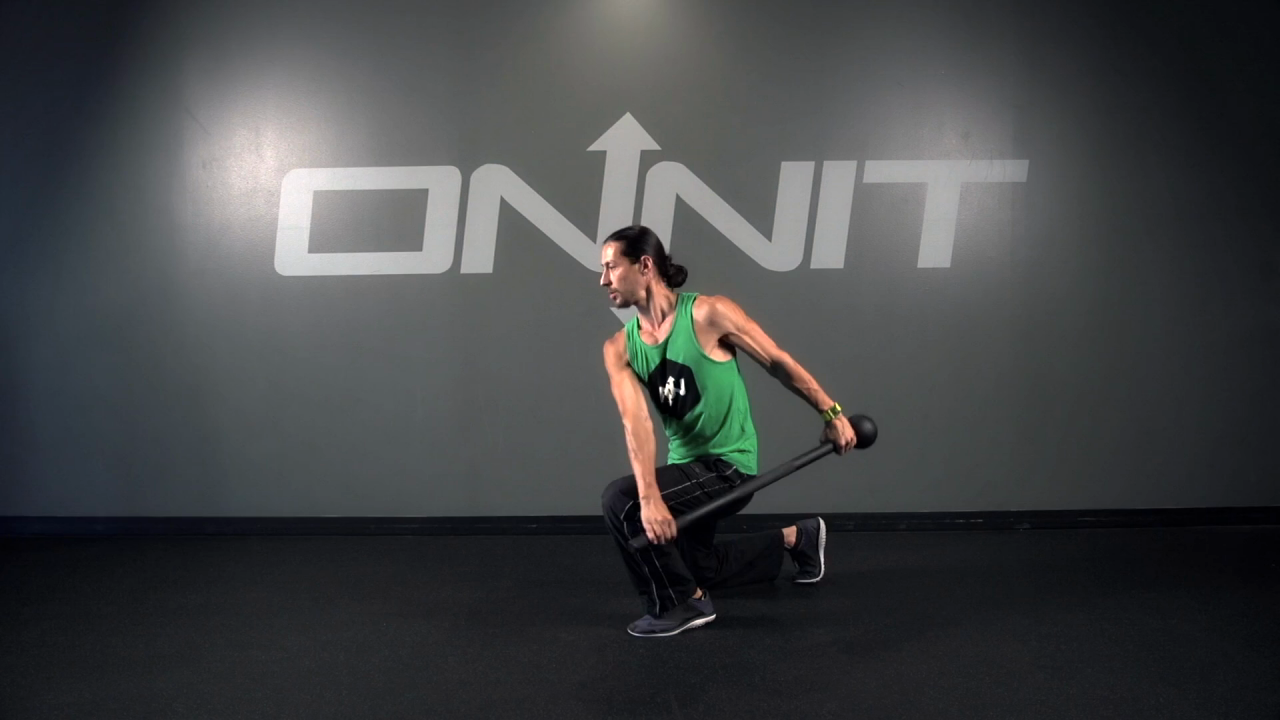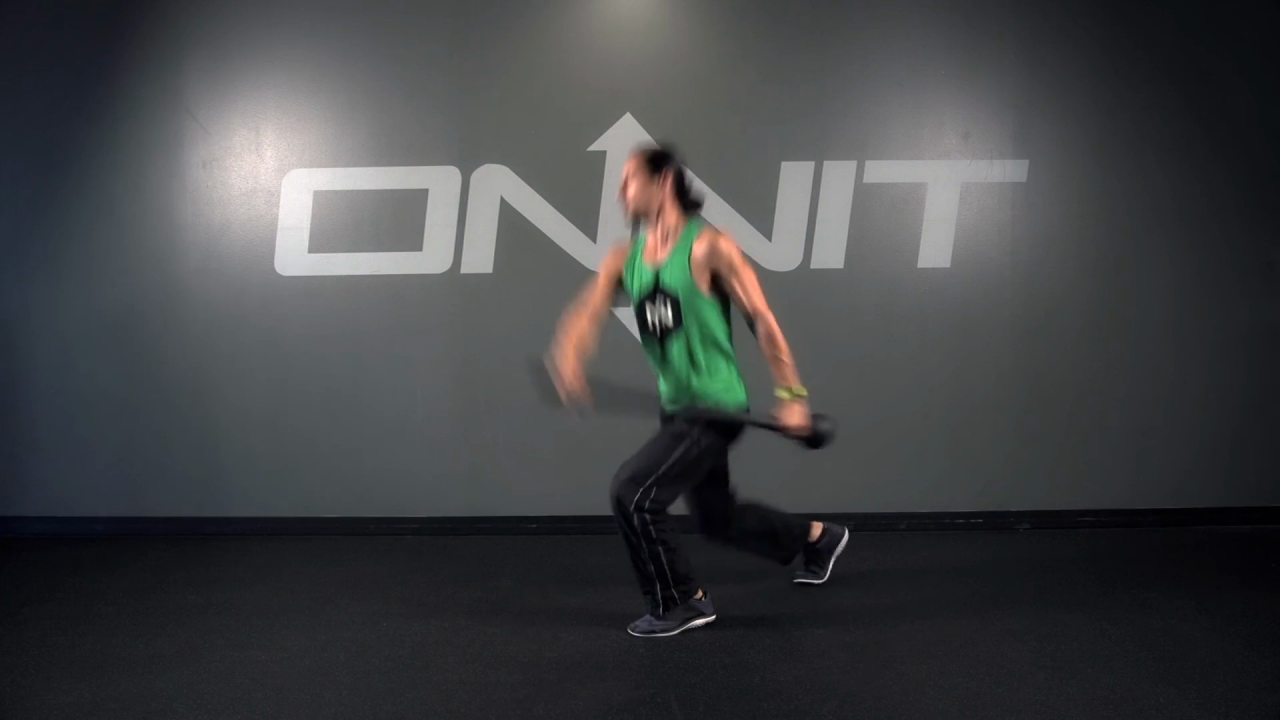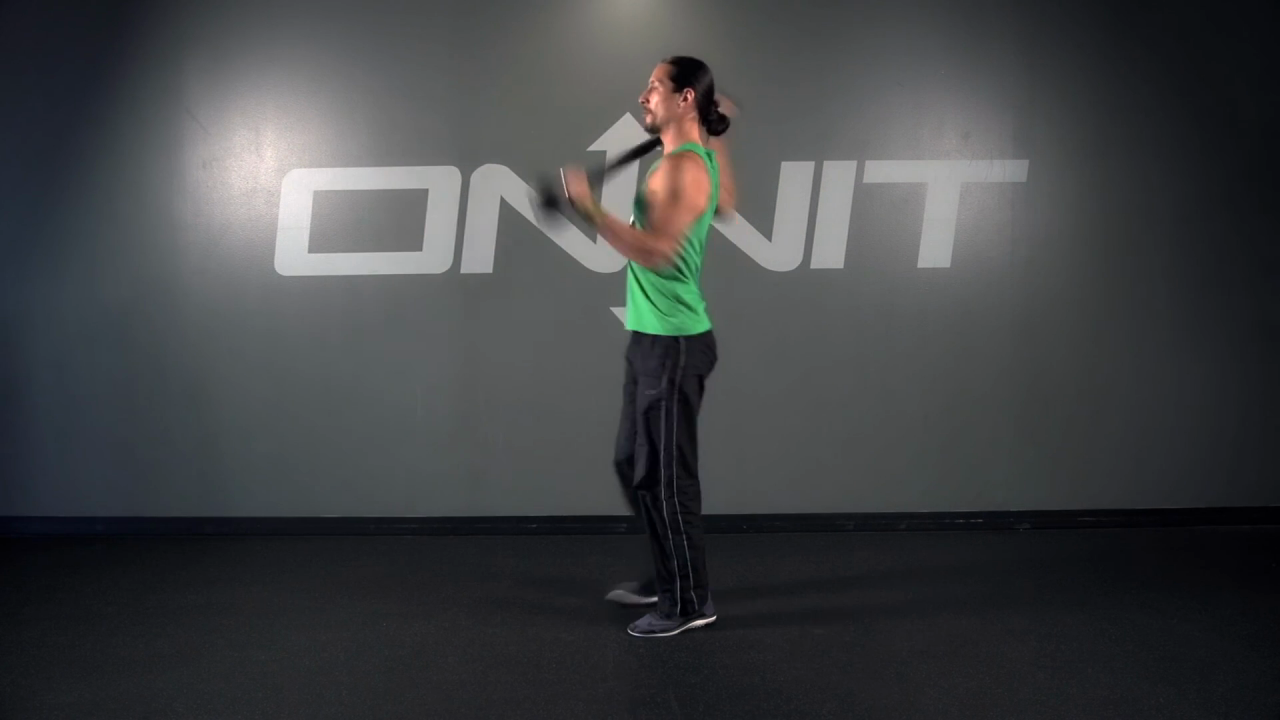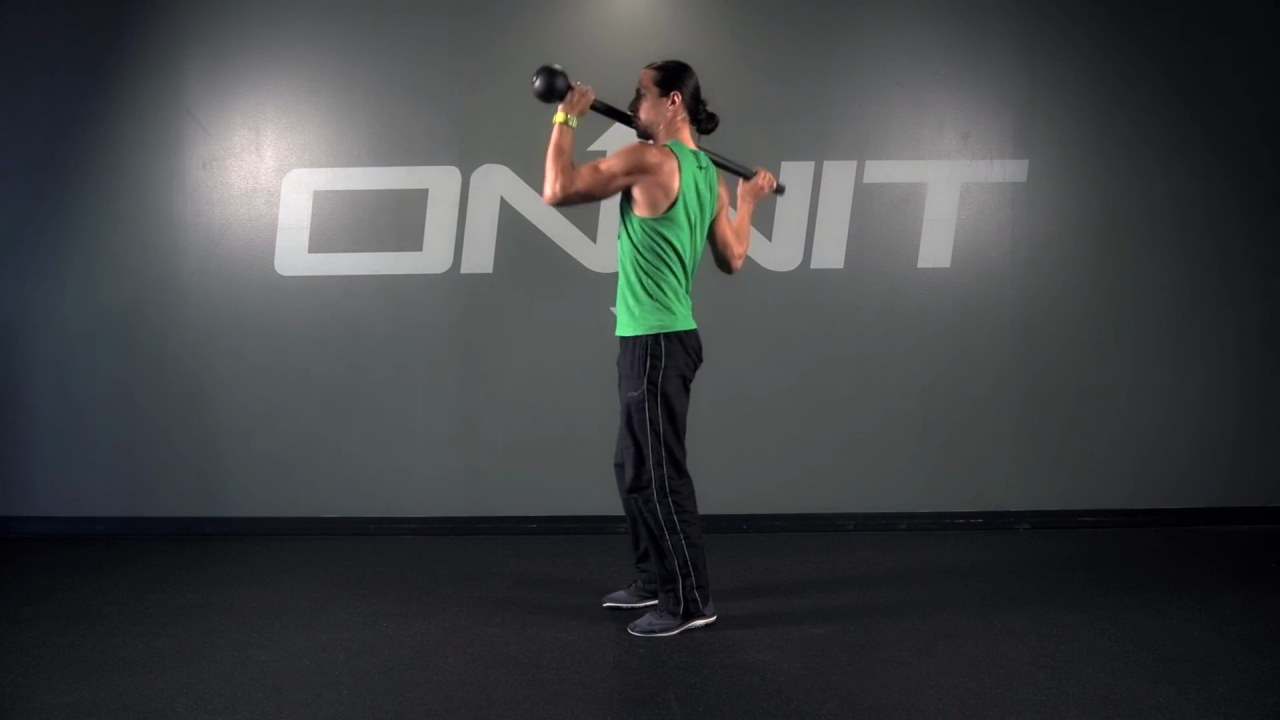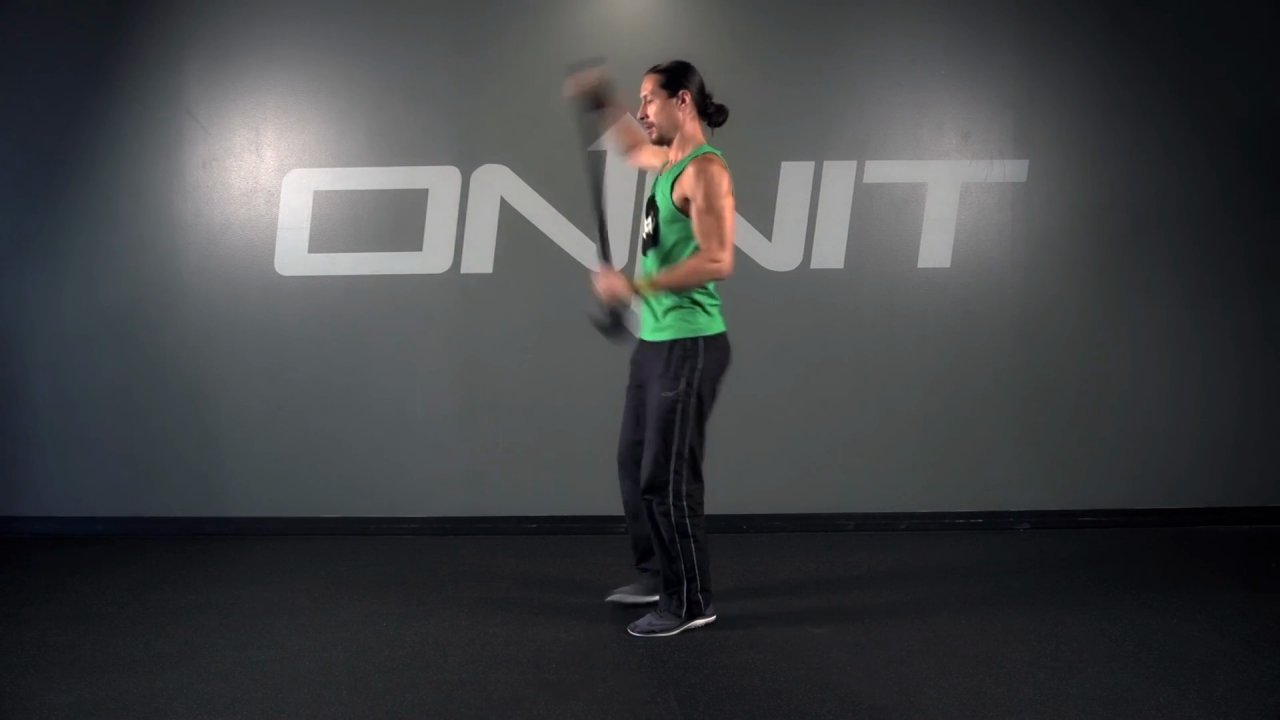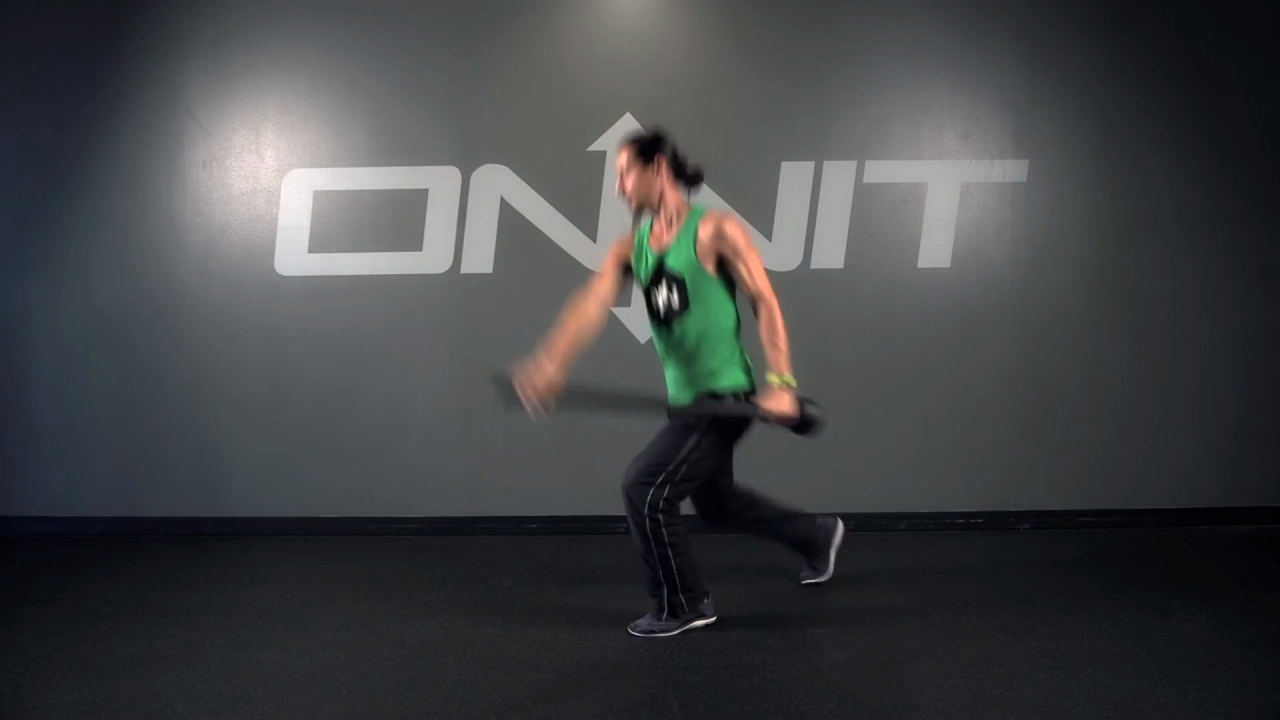
dt=0.4s
person 1, frame 1
left shoulder: (708, 313)
right shoulder: (619, 348)
left elbow: (778, 362)
right elbow: (636, 421)
left wrist: (832, 414)
right wrist: (650, 496)
left hip: (728, 464)
right hip: (686, 462)
left knee: (620, 500)
right knee: (698, 566)
left ankle: (681, 603)
right ankle: (798, 538)
person 1, frame 2
left shoulder: (709, 248)
right shoulder: (624, 259)
left elbow: (763, 321)
right elbow: (587, 315)
left wrist: (792, 395)
right wrist: (570, 362)
left hip: (714, 409)
right hip: (678, 408)
left knee: (632, 492)
right knee: (715, 513)
left ankle: (679, 606)
right ankle: (818, 539)
person 1, frame 3
left shoulder: (680, 168)
right shoulder: (691, 159)
left elbow: (659, 253)
right elbow: (724, 204)
left wrist: (592, 207)
right wrist: (713, 135)
left hip: (675, 345)
right hip: (651, 337)
left knee: (662, 474)
right knee: (634, 464)
left ankle: (689, 602)
right ankle: (668, 577)
person 1, frame 4
left shoulder: (649, 157)
right shoulder: (705, 174)
left elbow: (559, 191)
right elbow: (732, 259)
left wrist: (565, 119)
right wrist: (749, 198)
left hip: (656, 342)
right hip: (650, 338)
left knee: (657, 474)
right knee: (634, 469)
left ankle: (691, 600)
right ankle: (657, 577)
person 1, frame 5
left shoulder: (707, 170)
right shoulder: (671, 160)
left elbow: (718, 261)
right elbow: (640, 150)
left wrist: (635, 285)
right wrist: (606, 103)
left hip: (692, 346)
right hip: (655, 345)
left knee: (665, 477)
right knee: (634, 466)
left ankle: (691, 603)
right ankle: (659, 574)
person 1, frame 6
left shoulder: (713, 229)
right shoulder: (630, 246)
left elbow: (764, 303)
right elbow: (590, 311)
left wrist: (779, 381)
right wrist: (550, 365)
left hip: (722, 397)
right hip: (680, 399)
left knee: (647, 492)
right knee: (715, 502)
left ankle: (687, 604)
right ankle: (815, 531)
